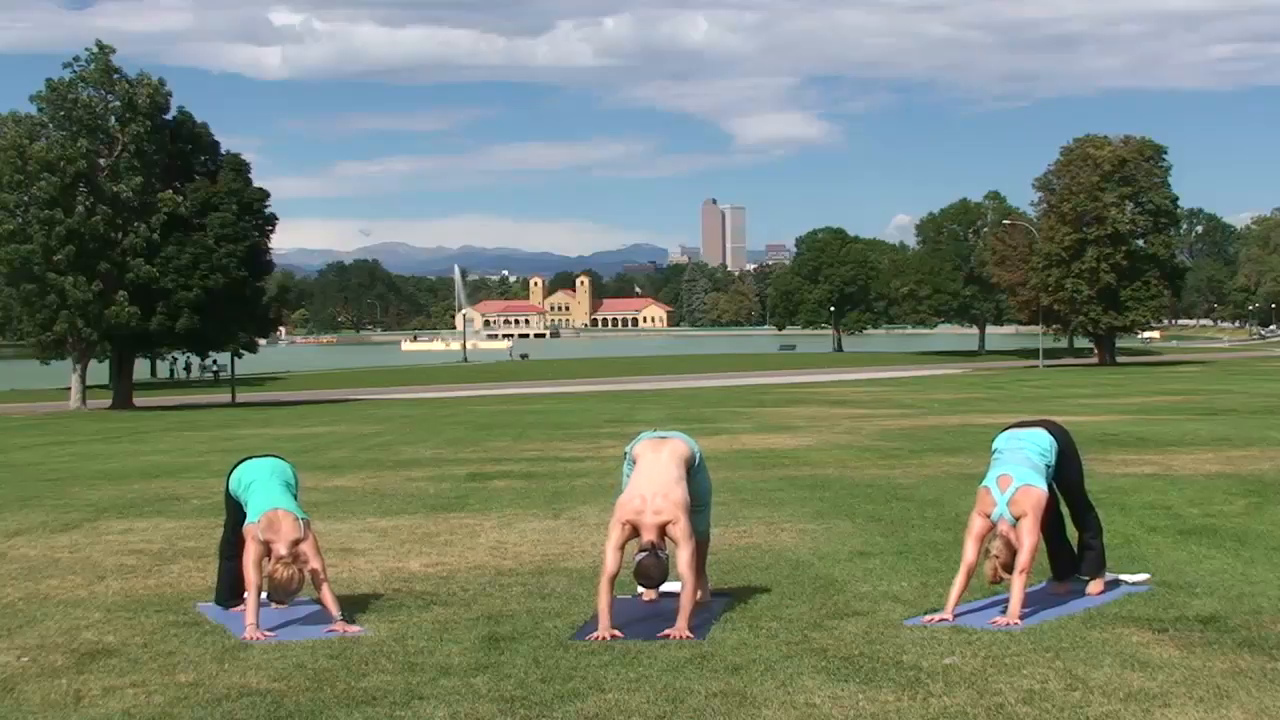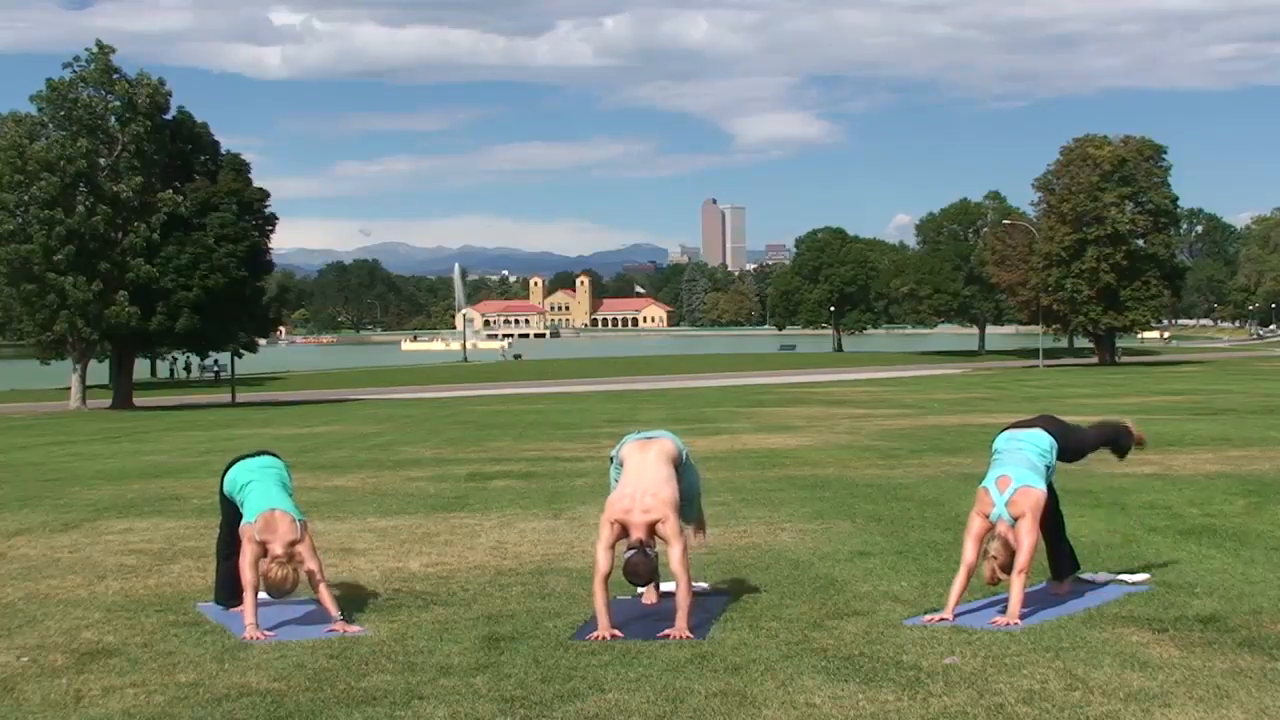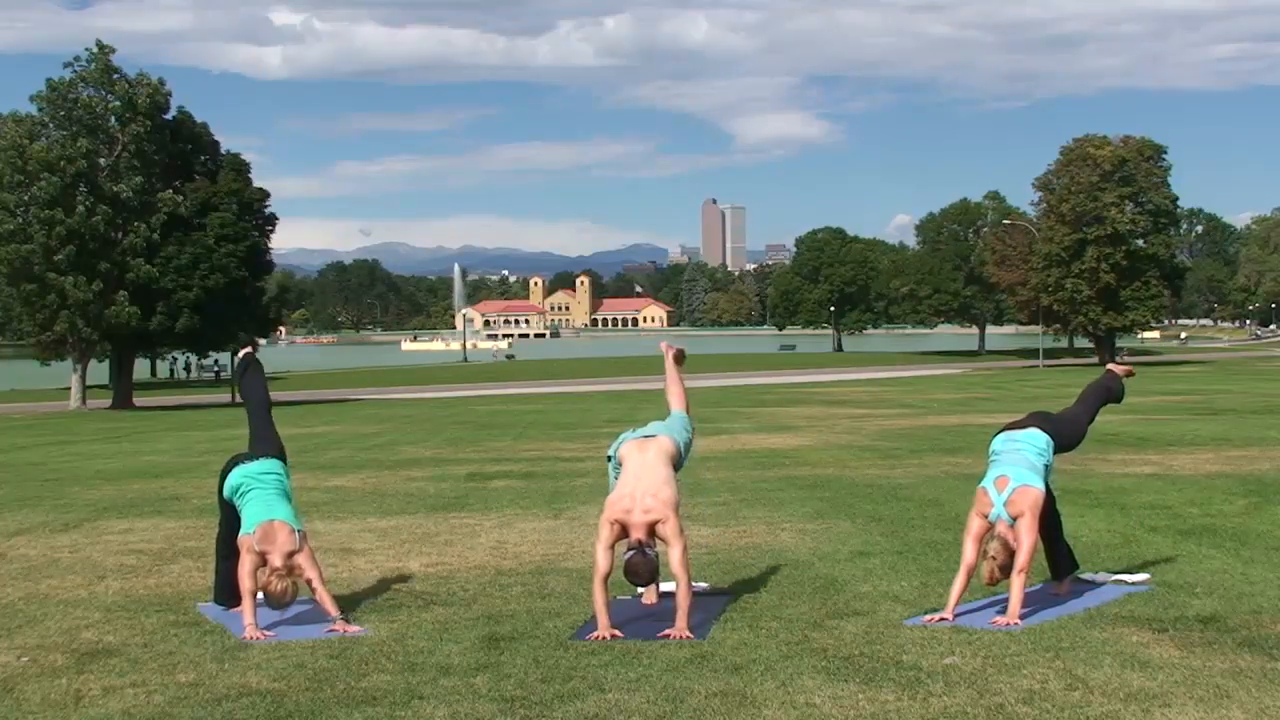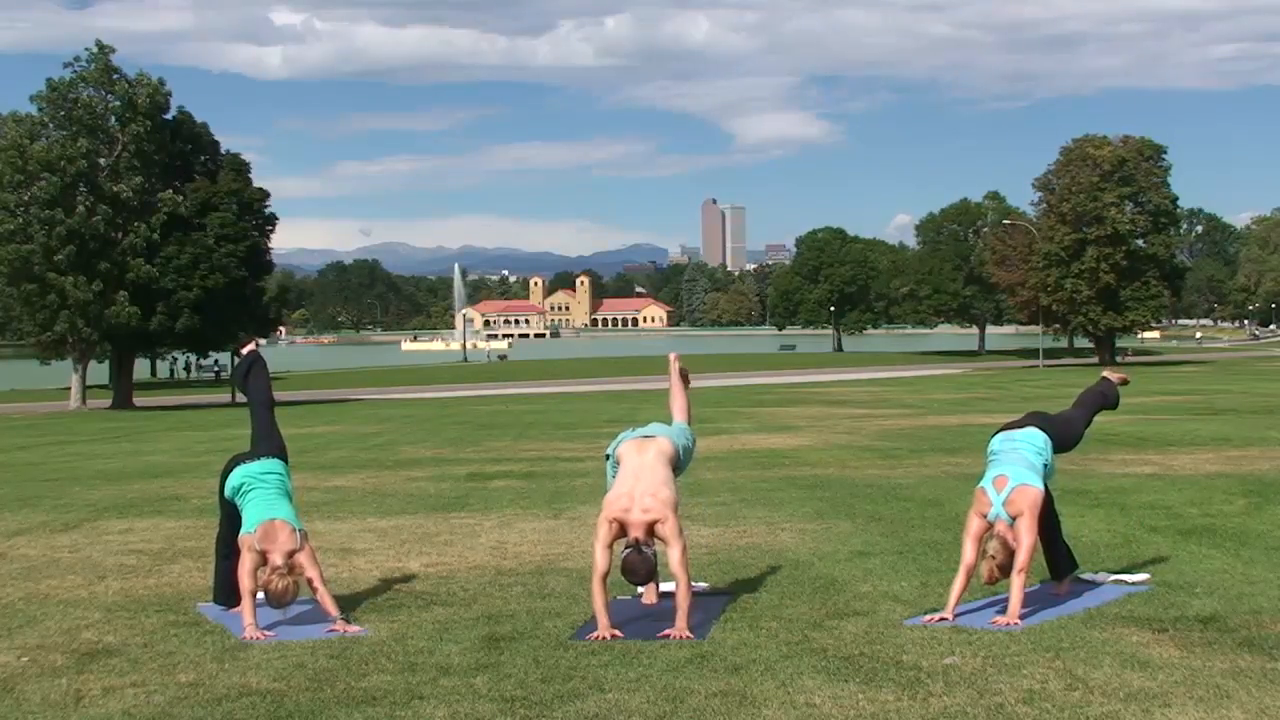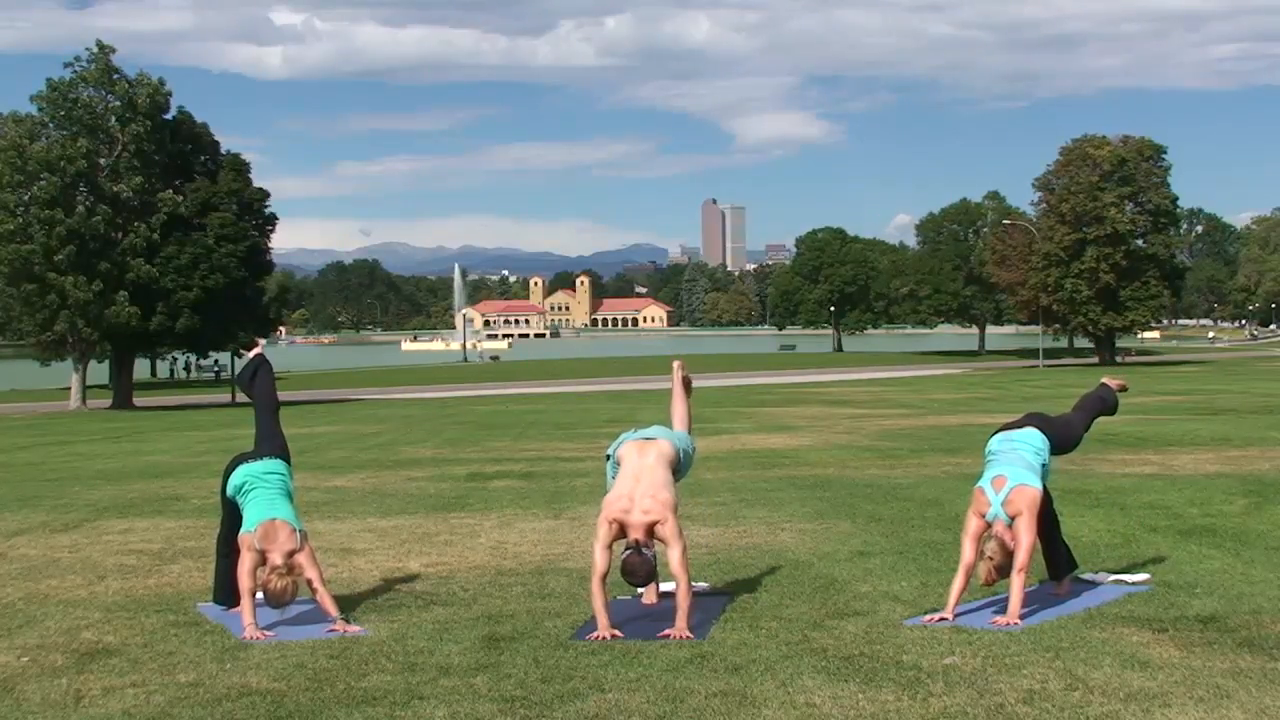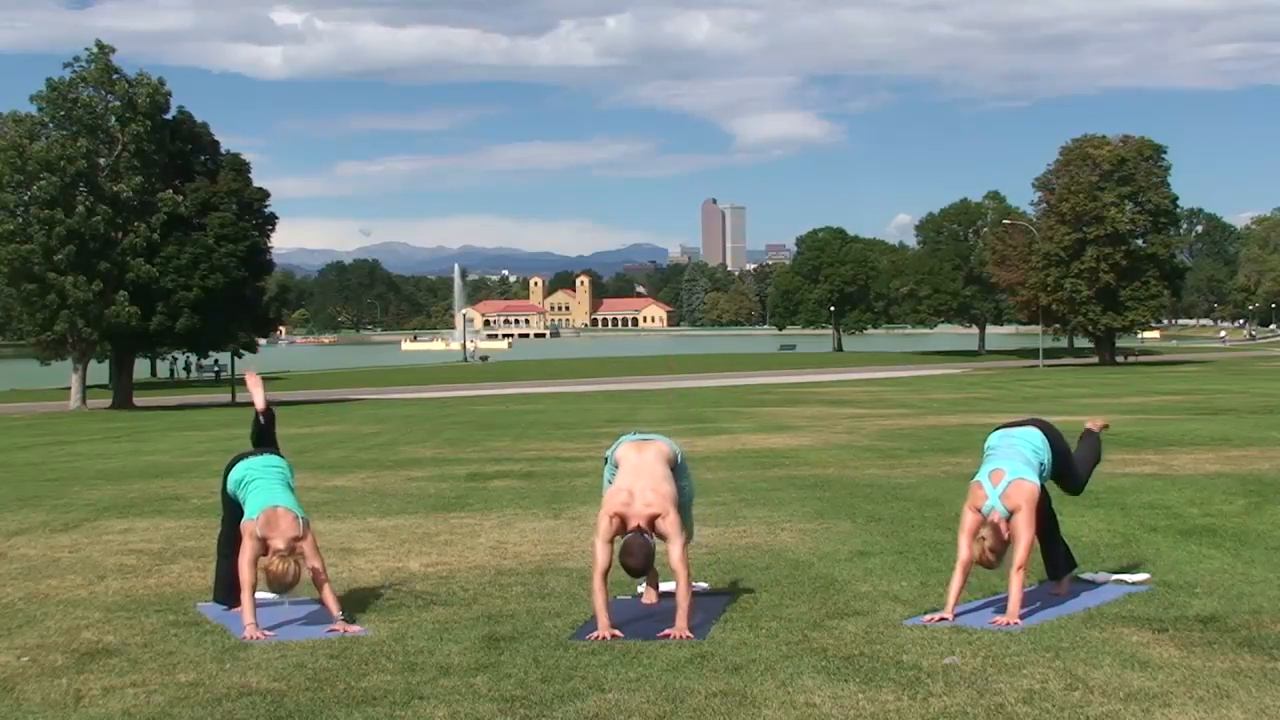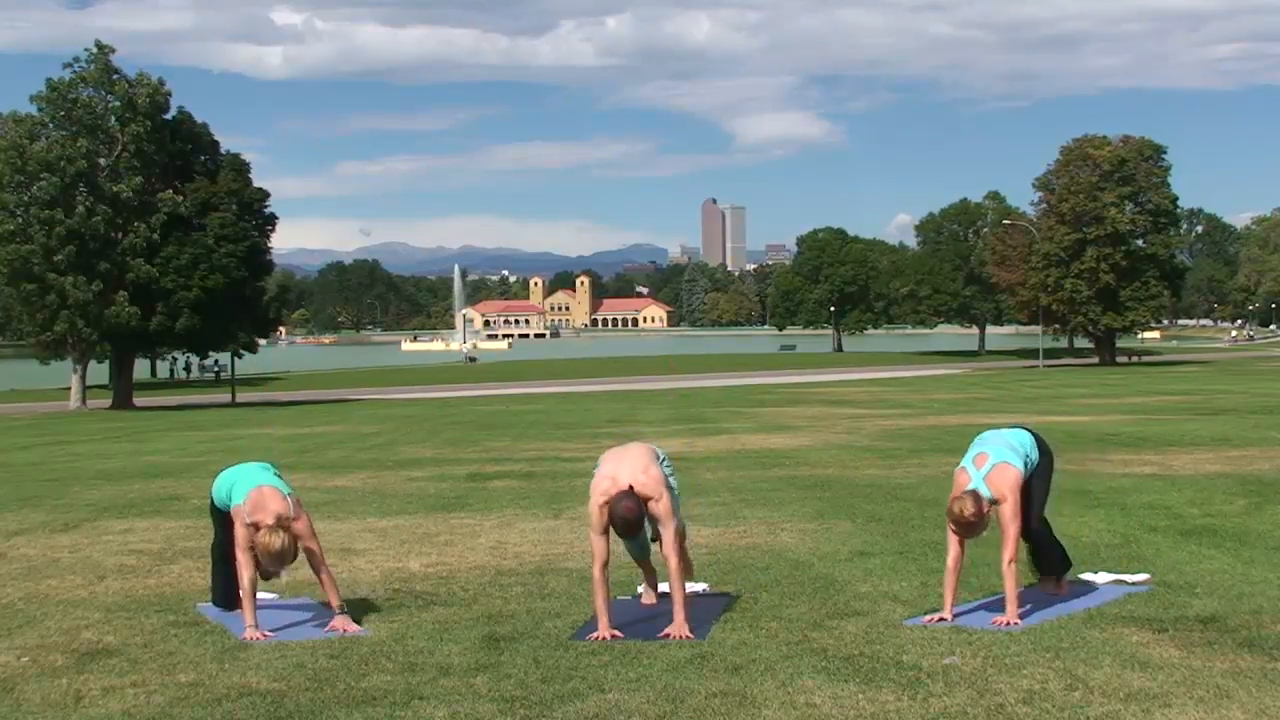
dt=0.7s
person 1, frame 1
left shoulder: (303, 534)
right shoulder: (256, 536)
left elbow: (322, 581)
right elbow: (253, 587)
left wrist: (339, 619)
right wrist: (251, 626)
right hip: (242, 476)
right knee: (234, 542)
left ankle: (277, 596)
right ankle: (228, 598)
person 1, frame 2
left shoulder: (298, 534)
right shoulder: (254, 537)
left elbow: (319, 581)
right elbow: (249, 587)
left wrist: (338, 619)
right wrist: (251, 627)
right hip: (235, 475)
right knee: (231, 544)
right ankle: (228, 599)
person 1, frame 3
left shoulder: (297, 546)
right shoulder: (251, 547)
left elbow: (318, 585)
right elbow: (247, 591)
left wrist: (338, 619)
right wrist: (250, 626)
left hip: (270, 468)
right hip: (237, 477)
left knee: (260, 411)
right knee: (228, 543)
left ankle: (247, 361)
right ankle: (226, 599)
person 1, frame 4
left shoulder: (298, 543)
right shoulder: (251, 545)
left elbow: (318, 585)
right elbow: (247, 591)
left wrist: (339, 618)
right wrist: (250, 626)
left hip: (272, 466)
right hip: (238, 475)
left knee: (263, 410)
right knee: (229, 542)
left ankle: (251, 357)
right ankle: (226, 600)
person 1, frame 5
left shoulder: (298, 543)
right shoulder: (250, 543)
left elbow: (318, 585)
right elbow: (254, 590)
left wrist: (339, 619)
right wrist: (250, 626)
left hip: (274, 467)
right hip: (240, 475)
left knee: (268, 414)
right knee: (229, 541)
left ankle: (257, 361)
right ankle: (226, 600)
person 1, frame 6
left shoulder: (301, 533)
right shoulder: (254, 534)
left elbow: (321, 577)
right elbow: (247, 584)
left wrist: (339, 617)
right wrist: (250, 626)
left hip: (274, 465)
right hip: (239, 472)
right knee: (231, 542)
left ankle: (261, 409)
right ankle: (227, 600)
person 1, frame 7
left shoulder: (295, 516)
right shoulder: (244, 517)
left elbow: (320, 566)
right elbow: (246, 575)
right hip: (225, 485)
right knee: (227, 550)
right ankle: (227, 600)
person 2, frame 1
left shoulder: (676, 520)
right shoulder: (622, 522)
left elbow: (687, 577)
right elbow: (607, 576)
left wrist: (682, 625)
right wrist: (603, 626)
left hip: (684, 449)
right hip: (641, 448)
left knee: (698, 526)
left ankle: (701, 577)
right ankle: (651, 586)
person 2, frame 2
left shoulder: (665, 518)
right shoulder: (612, 520)
left elbow: (682, 577)
right elbow: (600, 578)
left wrist: (681, 625)
right wrist: (603, 625)
left hip: (670, 447)
right hip: (627, 449)
left knee: (689, 510)
left ankle: (695, 513)
right ankle: (652, 583)
person 2, frame 3
left shoulder: (666, 519)
right shoulder: (612, 520)
left elbow: (682, 577)
right elbow: (600, 577)
left wrist: (681, 625)
right wrist: (603, 625)
left hip: (667, 441)
right hip: (626, 447)
left knee: (679, 415)
left ankle: (670, 357)
right ankle: (651, 585)
person 2, frame 4
left shoulder: (664, 517)
right shoulder: (610, 519)
left elbow: (682, 577)
right elbow: (598, 577)
left wrist: (682, 625)
right wrist: (603, 625)
left hip: (666, 444)
right hip: (624, 447)
left knee: (682, 429)
left ankle: (674, 368)
right ankle: (651, 584)
person 2, frame 5
left shoulder: (664, 519)
right shoulder: (610, 520)
left elbow: (682, 578)
right elbow: (598, 577)
left wrist: (681, 625)
right wrist: (602, 625)
left hip: (666, 445)
right hip: (625, 448)
left knee: (683, 436)
left ankle: (677, 375)
right ankle: (651, 584)
person 2, frame 6
left shoulder: (665, 514)
right shoulder: (610, 515)
left elbow: (681, 573)
right elbow: (599, 574)
left wrist: (681, 625)
right wrist: (603, 625)
left hip: (667, 451)
right hip: (621, 451)
left knee: (682, 536)
right ankle: (651, 578)
person 2, frame 7
left shoulder: (657, 496)
right shoulder: (600, 501)
left elbow: (673, 560)
right elbow: (599, 567)
left wrist: (680, 620)
right wrist: (603, 625)
left knee: (669, 532)
right knee: (634, 543)
right ankle: (649, 577)
person 3, frame 1
left shoulder: (1026, 509)
right shoulder: (982, 513)
left elbow: (1022, 569)
right elbow: (966, 565)
left wrist: (1013, 614)
right wrist: (947, 610)
left hip: (1049, 440)
left knee: (1078, 503)
right knee: (1048, 516)
left ankle: (1095, 572)
right ankle: (1064, 574)
person 3, frame 2
left shoulder: (1025, 509)
right shoulder: (981, 512)
left elbow: (1020, 571)
right elbow: (966, 567)
left wrist: (1012, 615)
right wrist: (948, 610)
left hip: (1047, 437)
right hip: (1008, 439)
left knee: (1091, 439)
right knee: (1048, 515)
left ankle: (1126, 432)
right ankle: (1063, 574)
person 3, frame 3
left shoulder: (1024, 508)
right shoulder: (981, 510)
left elbow: (1021, 569)
right elbow: (966, 566)
left wrist: (1013, 614)
right wrist: (948, 610)
left hip: (1043, 436)
right hip: (1006, 440)
left knee: (1082, 412)
right knee: (1046, 518)
left ankle: (1113, 374)
right ankle: (1064, 574)
person 3, frame 4
left shoulder: (1024, 506)
right shoulder: (980, 510)
left elbow: (1020, 569)
right elbow: (966, 565)
left wrist: (1012, 614)
right wrist: (948, 610)
left hip: (1040, 436)
right hip: (1004, 440)
left knee: (1079, 415)
right knee: (1044, 518)
left ankle: (1108, 382)
right ankle: (1063, 573)
person 3, frame 5
left shoulder: (1023, 506)
right shoulder: (978, 510)
left elbow: (1019, 569)
right elbow: (965, 565)
left wrist: (1012, 614)
right wrist: (948, 610)
left hip: (1039, 436)
right hip: (1002, 441)
left knee: (1080, 418)
right knee: (1043, 518)
left ankle: (1107, 389)
right ankle: (1062, 573)
person 3, frame 6
left shoulder: (1020, 500)
right shoulder: (974, 504)
left elbow: (1019, 565)
right elbow: (962, 561)
left wrist: (1012, 614)
right wrist: (948, 609)
left hip: (1041, 439)
left knee: (1074, 484)
right knee: (1043, 518)
left ankle: (1091, 434)
right ankle: (1062, 573)
person 3, frame 7
left shoulder: (1004, 490)
right shoulder: (959, 494)
left elbow: (1009, 558)
right elbow: (953, 557)
left wrist: (1011, 612)
right wrist: (946, 610)
left hip: (1031, 447)
left knee: (1031, 525)
right knee: (1026, 529)
left ankle: (1052, 572)
right ankle: (1058, 573)
